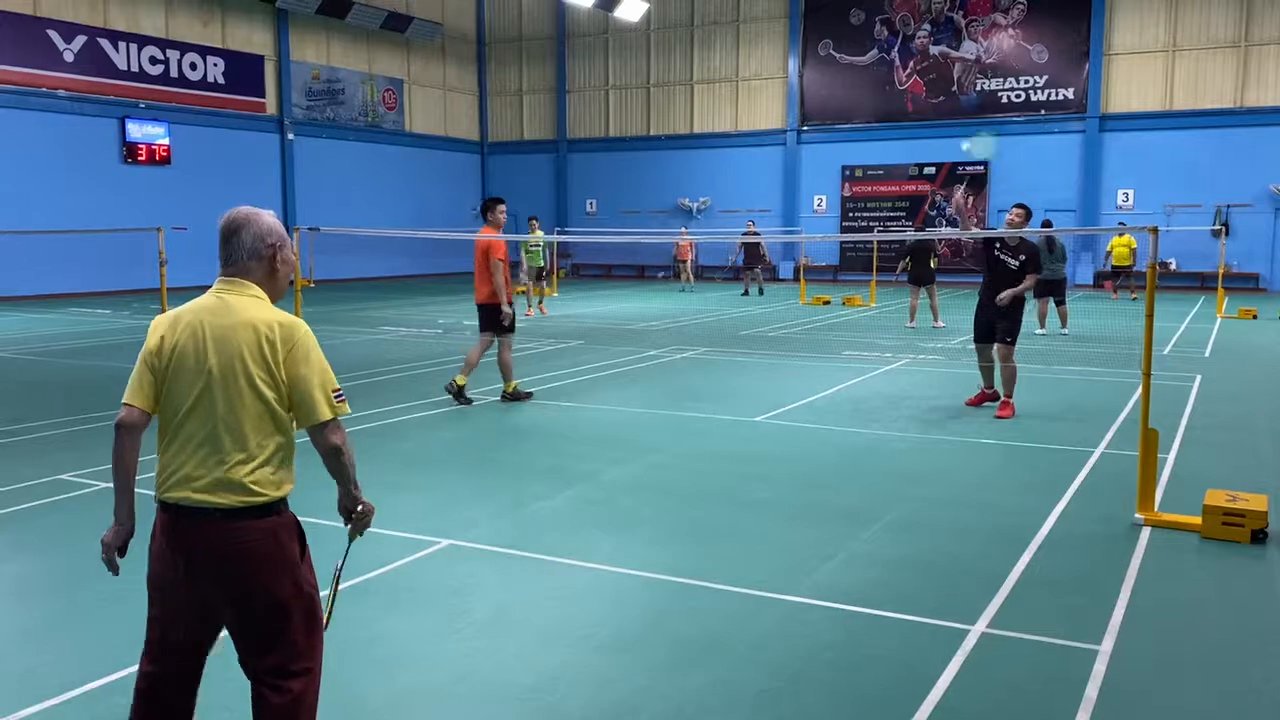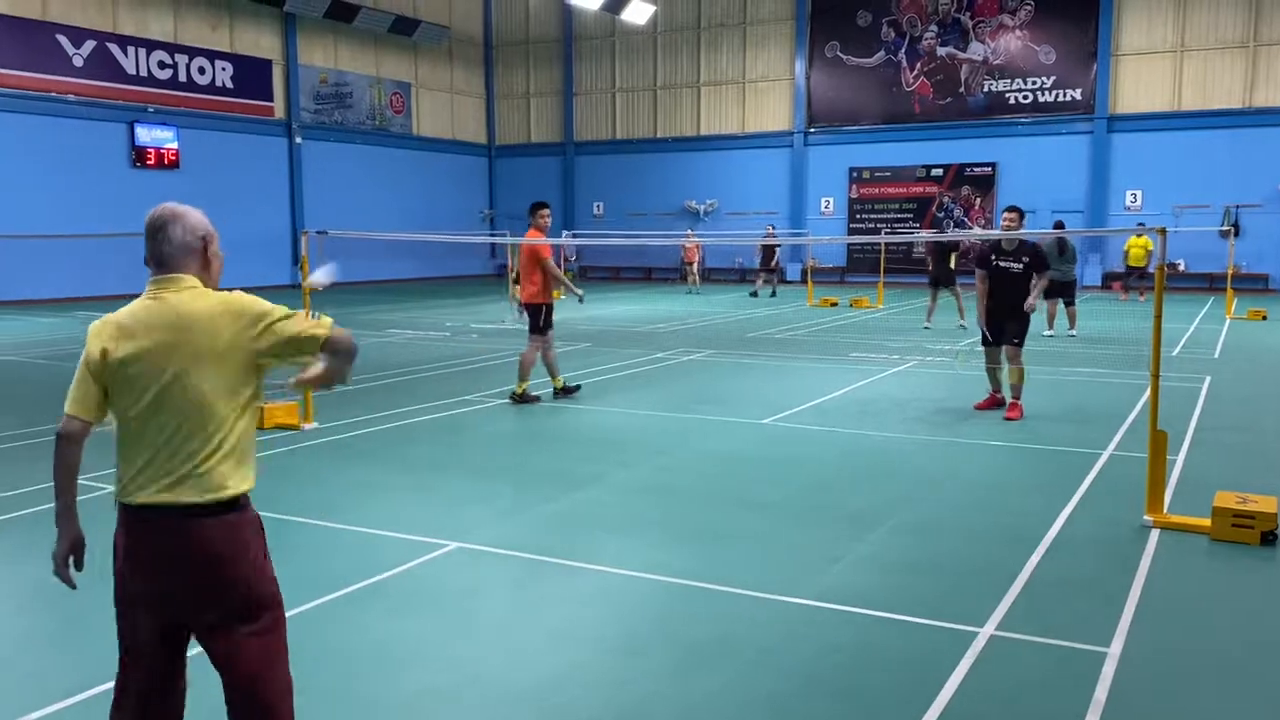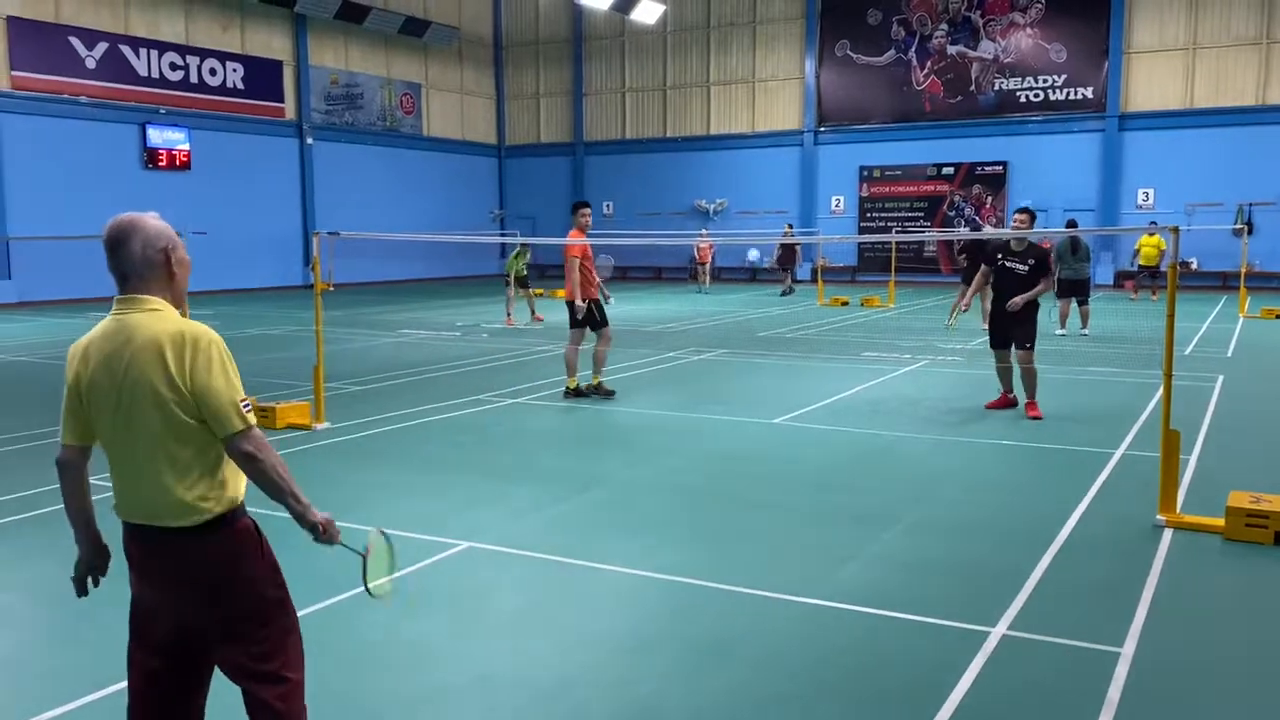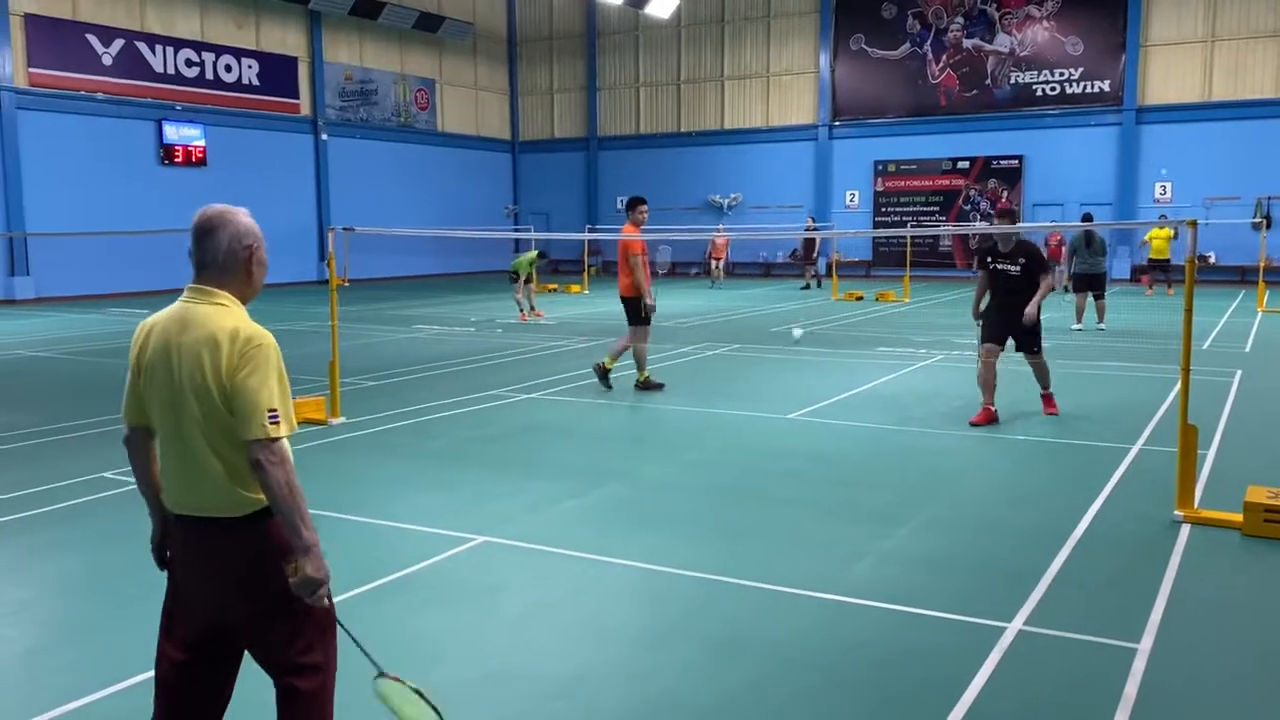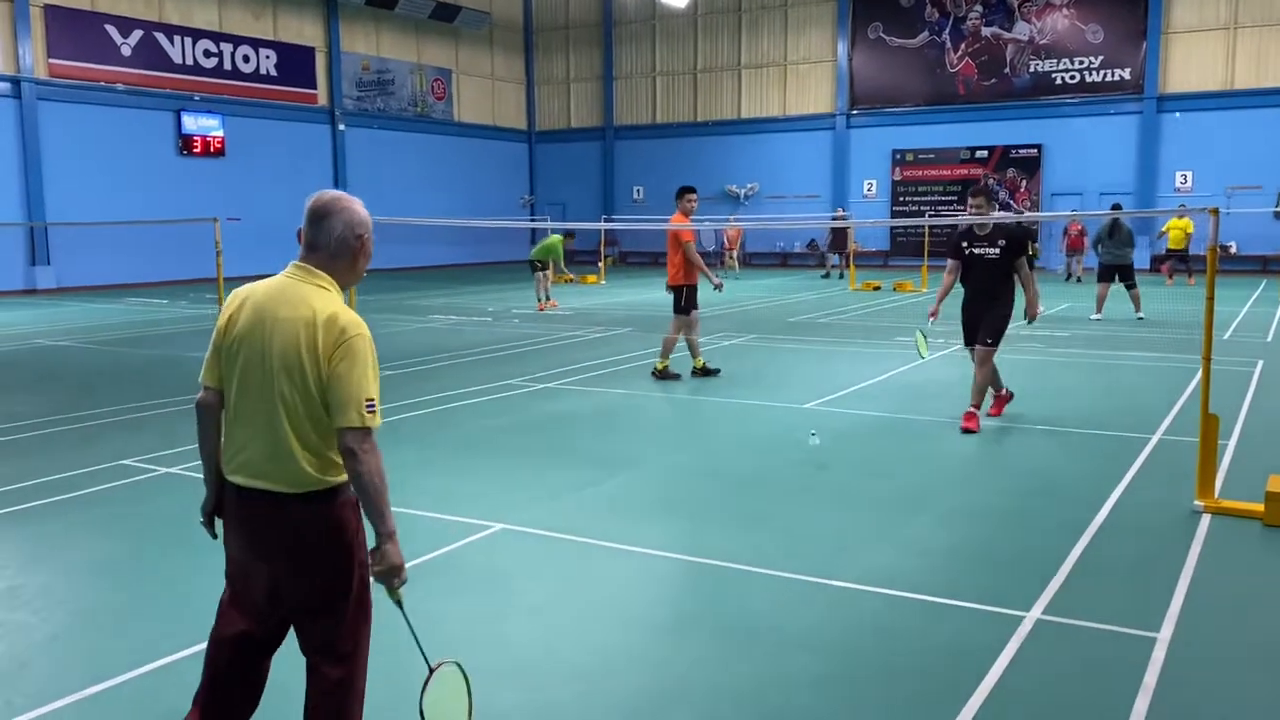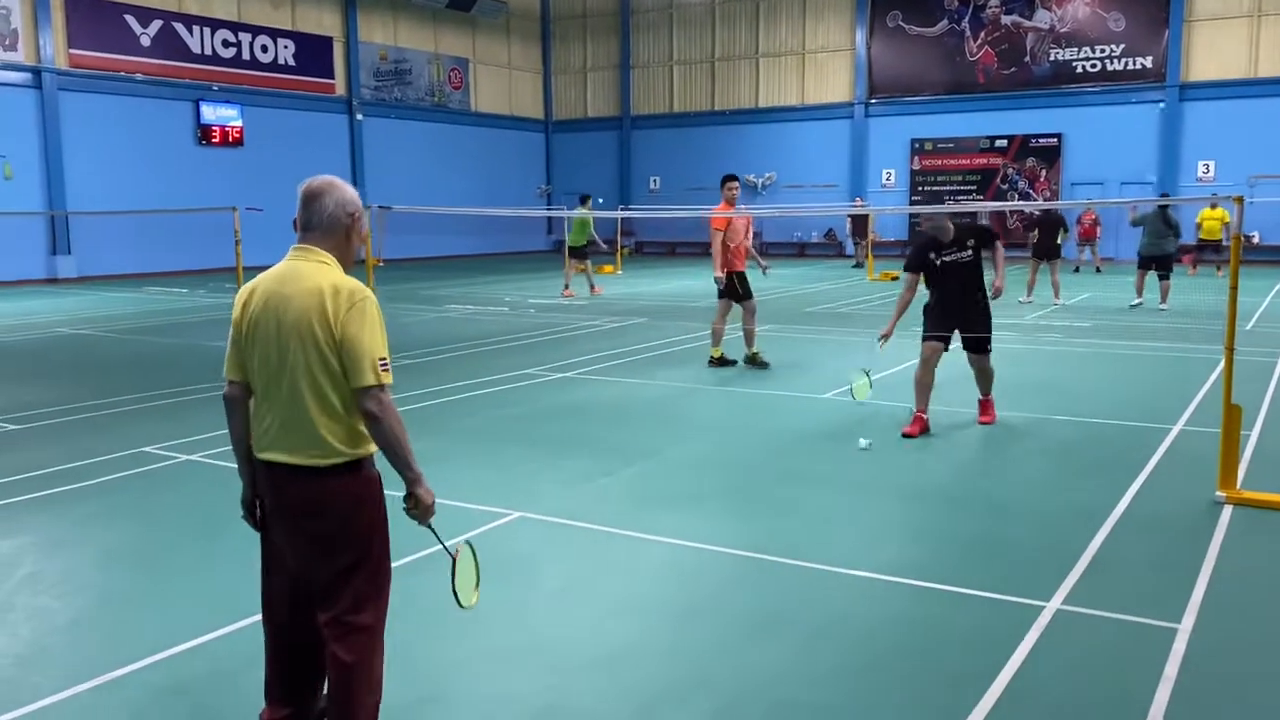
dt=0.5s
person 1, frame 1
left shoulder: (168, 325)
right shoulder: (284, 330)
left elbow: (128, 423)
right elbow: (329, 436)
left wrist: (123, 517)
right wrist: (351, 493)
left hip: (177, 523)
right hip: (255, 529)
left knee: (167, 664)
right knee: (287, 663)
person 1, frame 2
left shoulder: (109, 331)
right shoulder: (232, 312)
left elbow: (70, 433)
right elbow: (339, 343)
left wrist: (67, 526)
right wrist: (328, 370)
left hip: (140, 528)
right hip: (219, 526)
left knee: (144, 672)
right knee: (255, 666)
person 1, frame 3
left shoulder: (84, 352)
right shoulder: (191, 340)
left elbow: (69, 460)
right elbow: (245, 446)
left wrist: (88, 542)
right wrist: (304, 511)
left hip: (144, 541)
right hip: (214, 540)
left knee: (161, 677)
right knee: (273, 667)
person 1, frame 4
left shoulder: (150, 331)
right shoulder: (248, 339)
left elbow: (136, 437)
right elbow: (266, 456)
left wrist: (160, 517)
right wrist: (307, 549)
left hip: (188, 531)
right hip: (254, 532)
left knee: (188, 660)
right knee: (304, 654)
person 1, frame 5
left shoulder: (241, 300)
right shoulder: (342, 326)
left elbow: (207, 404)
right elbow: (355, 444)
left wrist: (214, 486)
right wrist: (385, 536)
left hip: (243, 501)
right hip: (313, 509)
left knee: (242, 629)
right knee: (336, 646)
person 1, frame 6
left shoulder: (253, 292)
right shoulder: (348, 295)
left elbow: (234, 397)
right elbow: (374, 405)
left wrist: (250, 479)
right wrist: (414, 481)
left hip: (276, 479)
right hip: (339, 482)
left knee: (290, 607)
right knee: (353, 618)
person 2, frame 1
left shoulder: (1029, 250)
right shoulder: (992, 239)
left elbow: (1031, 282)
right elbow: (968, 231)
left wrist: (1012, 292)
left hip: (1011, 309)
right hip: (986, 304)
left knee: (1004, 353)
right knee: (982, 350)
left ankle: (1007, 401)
right ankle: (988, 391)
person 2, frame 2
left shoulder: (1031, 250)
right shoulder: (988, 250)
left elbow: (1042, 278)
right elbow: (981, 282)
left wrist: (1035, 297)
right wrist: (981, 312)
left hip: (1018, 311)
right hip: (993, 310)
left knee: (1012, 355)
right knee: (991, 354)
left ankle: (1016, 403)
right ankle: (996, 395)
person 2, frame 3
left shoulder: (1039, 254)
right shoulder: (996, 249)
left elbow: (1047, 284)
right elbow: (983, 275)
left wrist: (1024, 298)
right wrist: (969, 297)
left hip: (1025, 313)
right hip: (999, 310)
left knee: (1025, 358)
right knee: (1000, 356)
left ankle: (1031, 402)
right ankle: (1008, 396)
person 2, frame 4
left shoulder: (1029, 251)
right shoulder: (987, 251)
left elbow: (1046, 282)
left wrist: (1033, 305)
right wrist: (976, 306)
left hip: (1024, 314)
right hip: (996, 310)
left knee: (1035, 358)
right knee: (986, 355)
left ankle: (1046, 395)
right ankle: (988, 409)
person 2, frame 5
left shoulder: (1010, 233)
right shoulder: (961, 237)
left elbow: (1022, 269)
right elbow: (951, 273)
left wrist: (1032, 301)
right wrist: (937, 303)
left hip: (998, 306)
right hip: (971, 305)
left knee: (983, 356)
right knee: (979, 358)
left ankle: (972, 412)
right ankle: (1001, 393)
person 2, frame 6
left shoulder: (974, 231)
right shoulder: (921, 248)
left elbow: (997, 248)
right elbow: (908, 289)
left wrist: (999, 277)
right wrist: (892, 324)
left hip: (975, 307)
right hip: (939, 308)
left knee: (980, 362)
right knee: (928, 356)
left ankle: (986, 401)
right ankle: (920, 417)
person 3, frame 1
left shoulder: (482, 236)
right shoulder: (496, 239)
right elbow: (497, 274)
right wrist: (504, 304)
left hip: (483, 298)
right hip: (497, 300)
left knee: (484, 343)
right knee: (505, 345)
left ankle: (458, 382)
right ankle: (510, 390)
person 3, frame 2
left shoulder: (530, 238)
right shoulder: (539, 240)
right elbow: (553, 271)
right wrist: (574, 290)
left hip: (533, 298)
right hip: (539, 300)
left knee: (546, 343)
right knee: (535, 345)
left ankle: (559, 385)
right ankle: (519, 391)
person 3, frame 3
left shoulder: (581, 238)
right shoulder: (575, 239)
right elbow: (574, 270)
left wrist: (603, 290)
right wrist: (578, 298)
left hip: (581, 297)
right hip: (585, 297)
left knee: (575, 341)
right knee: (605, 336)
left ankle: (572, 386)
right ankle: (596, 383)
person 3, frame 4
left shoulder: (629, 233)
right shoulder: (634, 236)
right elbow: (637, 269)
right wrist: (648, 296)
left hip: (630, 291)
right hip: (636, 292)
left knee: (634, 334)
right knee: (642, 335)
left ankle: (605, 365)
right ankle: (642, 378)
person 3, frame 5
left shoulder: (679, 221)
right shoulder: (682, 223)
right elbow: (692, 255)
right wrist: (711, 277)
left hip: (686, 280)
right hip: (683, 281)
left knee: (691, 322)
right knee: (679, 325)
left ankle: (699, 365)
right ankle: (660, 367)
person 3, frame 6
left shoulder: (739, 213)
right shoulder: (722, 212)
right elbow: (716, 242)
left wrist: (759, 261)
right wrist: (717, 269)
left hip: (735, 268)
right hip: (731, 269)
left knee: (722, 312)
right knee: (750, 308)
left ankle: (716, 355)
right ankle: (752, 354)
